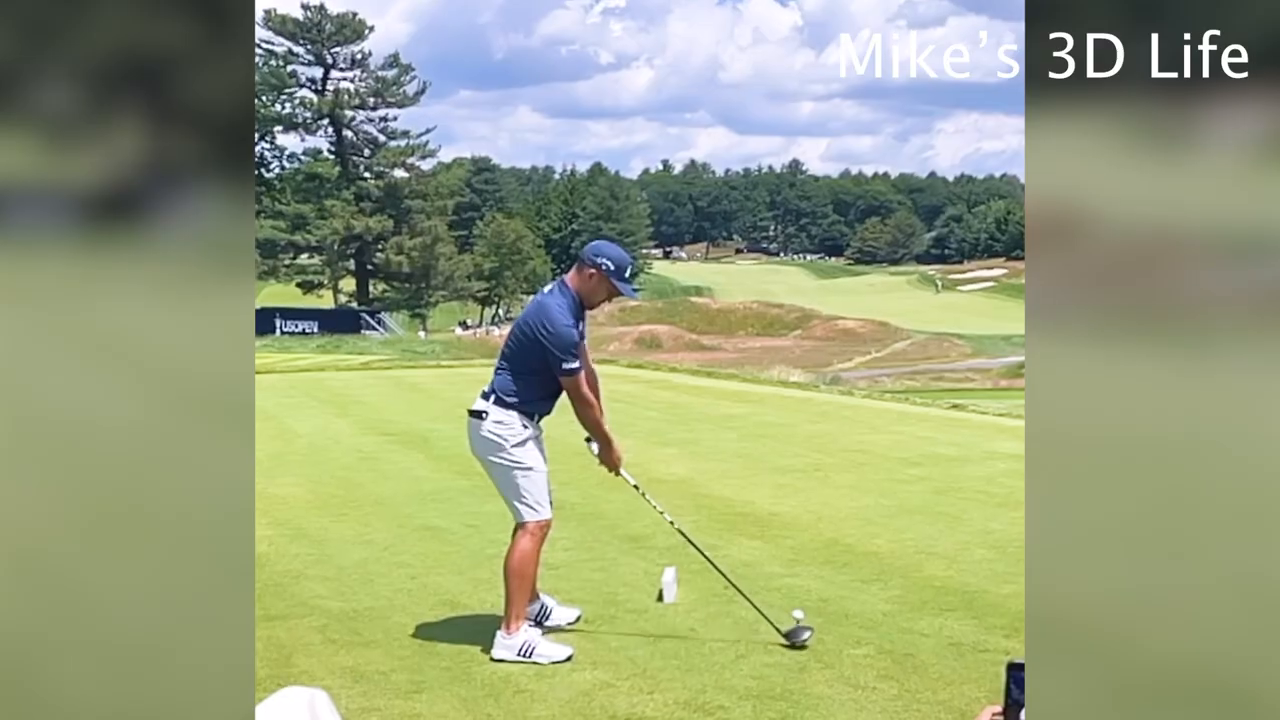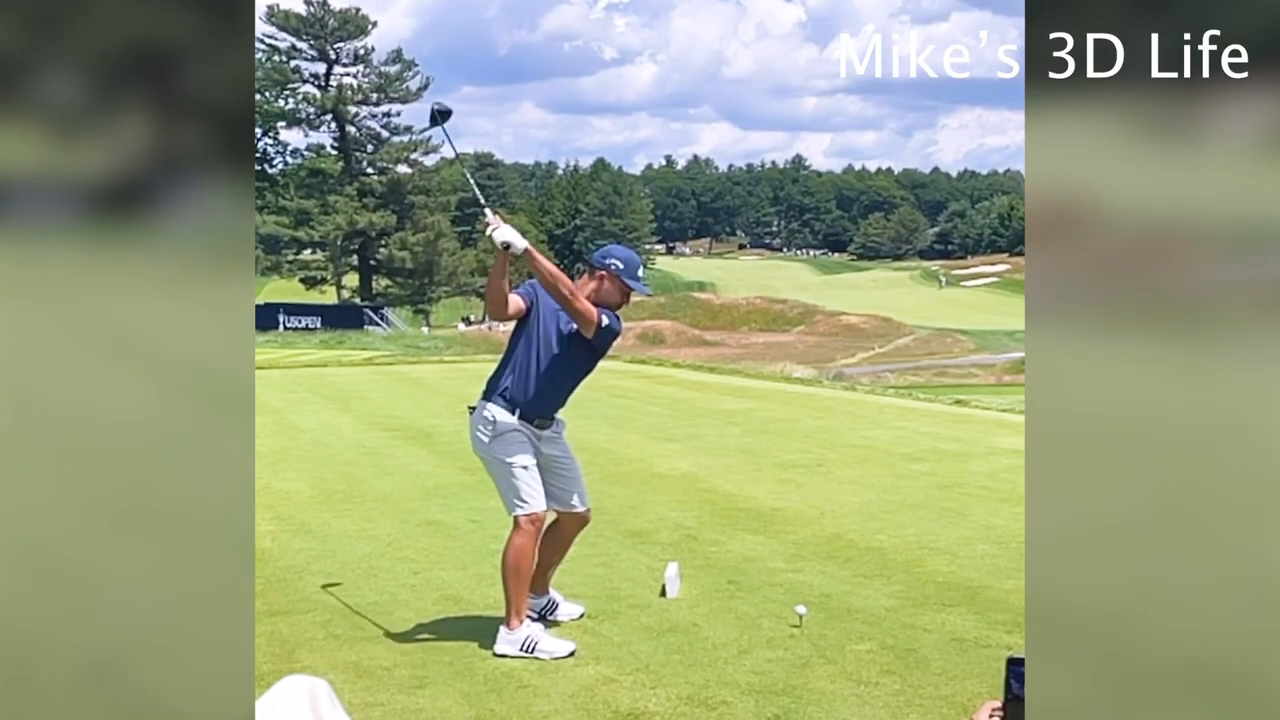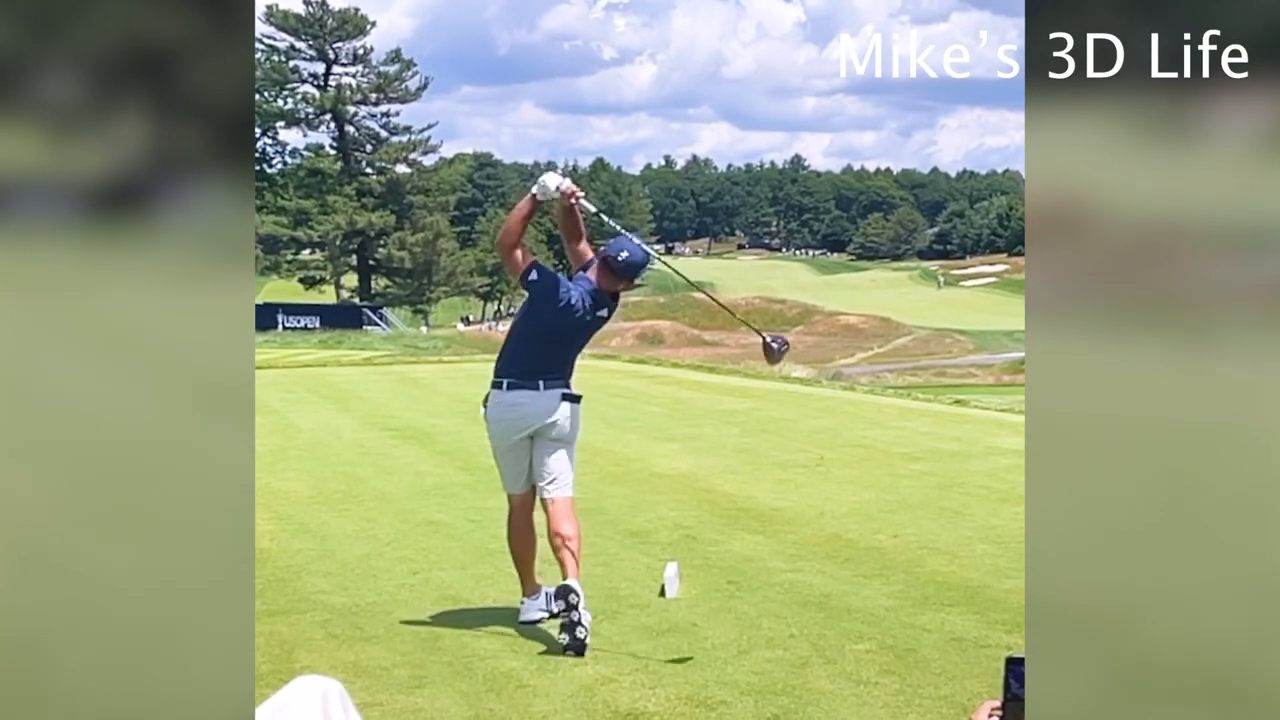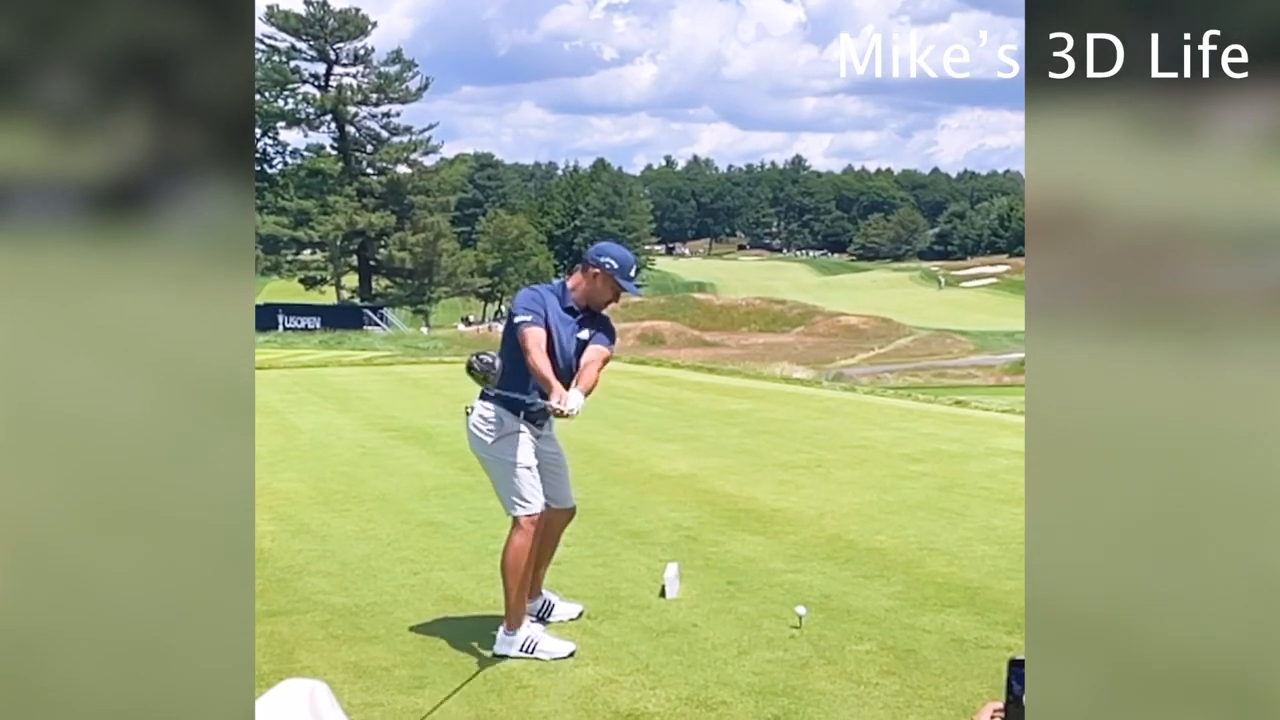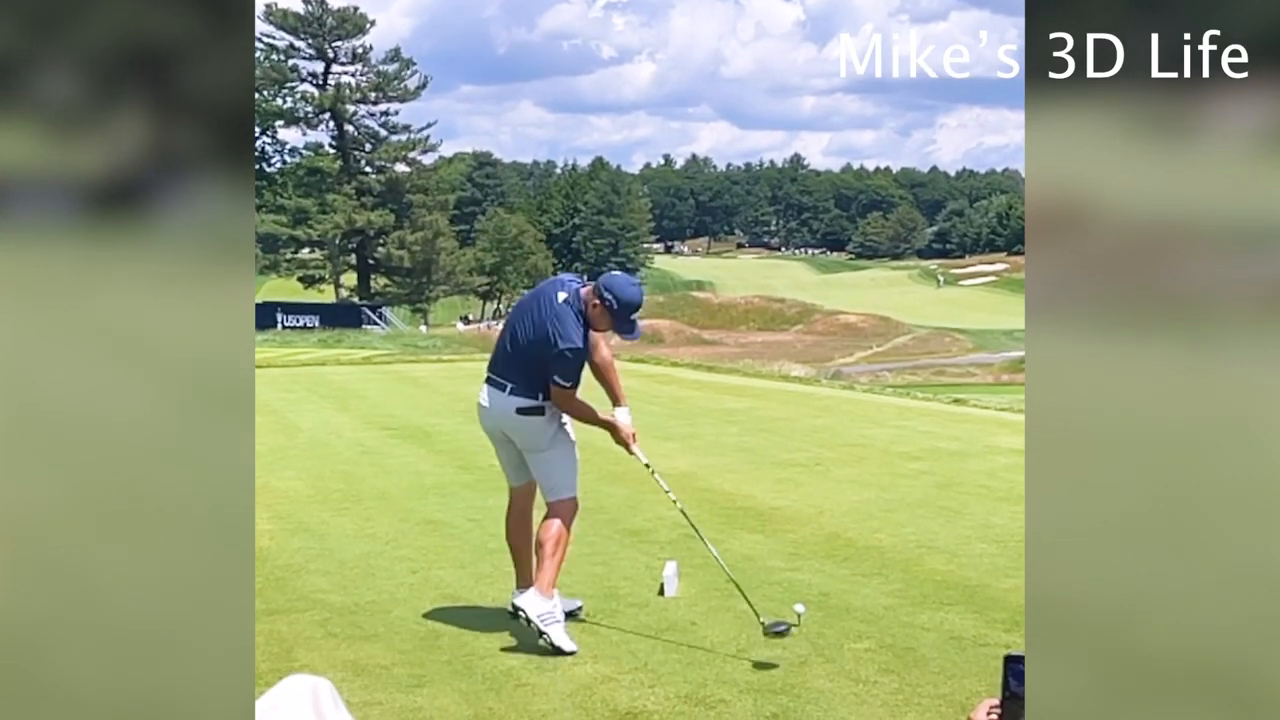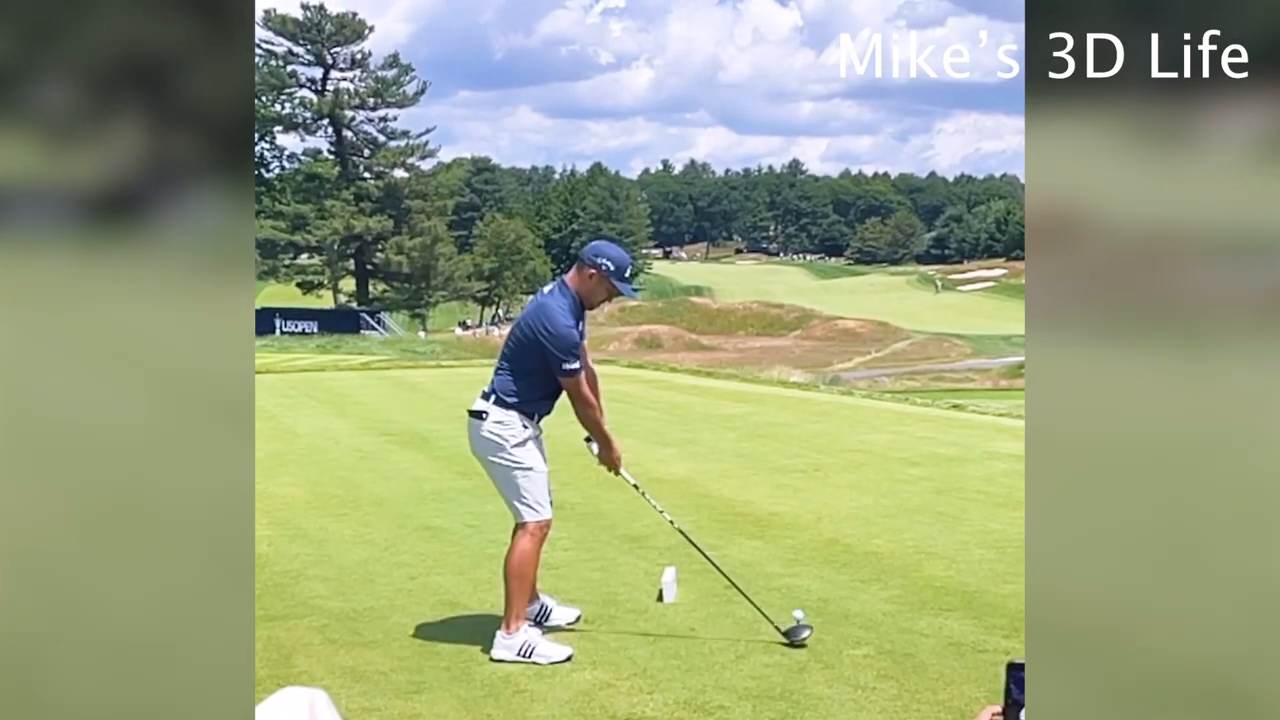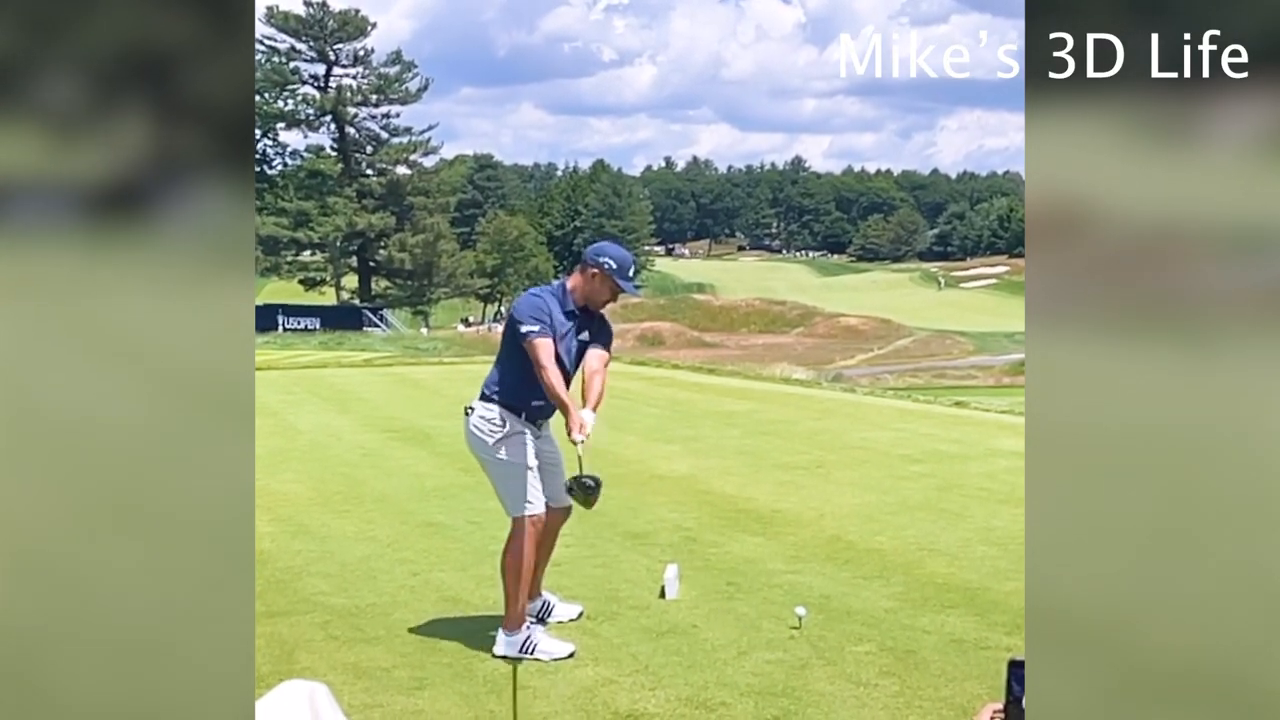
dt=0.7s
person 1, frame 1
left shoulder: (570, 306)
right shoulder: (556, 318)
left elbow: (585, 370)
right elbow: (580, 394)
left wrist: (603, 432)
right wrist: (606, 441)
left hip: (518, 424)
right hip: (505, 426)
left knee: (537, 515)
right knee: (534, 522)
left ankle: (531, 603)
right ankle: (512, 634)
person 1, frame 2
left shoulder: (607, 324)
right shoulder: (538, 291)
left elbow: (569, 301)
right elbow: (498, 310)
left wrist: (524, 249)
right wrist: (501, 256)
left hip: (545, 427)
right hip: (501, 419)
left knee: (575, 515)
right knee: (530, 516)
left ankle: (537, 596)
right ankle: (515, 629)
person 1, frame 3
left shoulder: (555, 292)
right shoulder: (605, 304)
left elbow: (505, 244)
right elbow: (582, 251)
left wrist: (538, 194)
right wrist: (568, 198)
left hip: (506, 402)
right hip: (555, 404)
left knee: (519, 500)
right knee: (558, 497)
left ankle: (533, 597)
right ankle: (567, 587)
person 1, frame 4
left shoulder: (600, 327)
right shoulder: (533, 299)
left elbow: (592, 365)
right elbow: (534, 353)
left wrist: (577, 395)
right wrist: (555, 389)
left hip: (538, 425)
right hip: (500, 420)
left knee: (560, 510)
right knee: (529, 517)
left ankle: (532, 599)
right ankle: (514, 631)
person 1, frame 5
left shoulder: (566, 283)
right shoulder: (564, 341)
left elbow: (599, 352)
right elbow: (563, 403)
left wrist: (621, 407)
right wrist: (610, 424)
left hip: (494, 402)
right hip: (534, 414)
left knee: (520, 495)
right knee: (562, 505)
left ankle: (527, 591)
right ankle: (541, 598)
person 1, frame 6
left shoulder: (567, 303)
right shoulder: (557, 319)
left elbow: (586, 371)
right elbow: (580, 396)
left wrist: (602, 434)
right wrist: (606, 443)
left hip: (516, 422)
right hip: (504, 425)
left knee: (535, 514)
right knee: (535, 522)
left ankle: (530, 603)
right ankle: (512, 634)
person 1, frame 7
left shoulder: (598, 325)
right shoulder: (536, 302)
left elbow: (595, 369)
right elbow: (544, 363)
left wrist: (588, 413)
right wrist: (569, 411)
left hip: (536, 424)
right hip: (500, 422)
left knee: (557, 510)
right knee: (529, 517)
left ankle: (533, 599)
right ankle: (513, 632)
